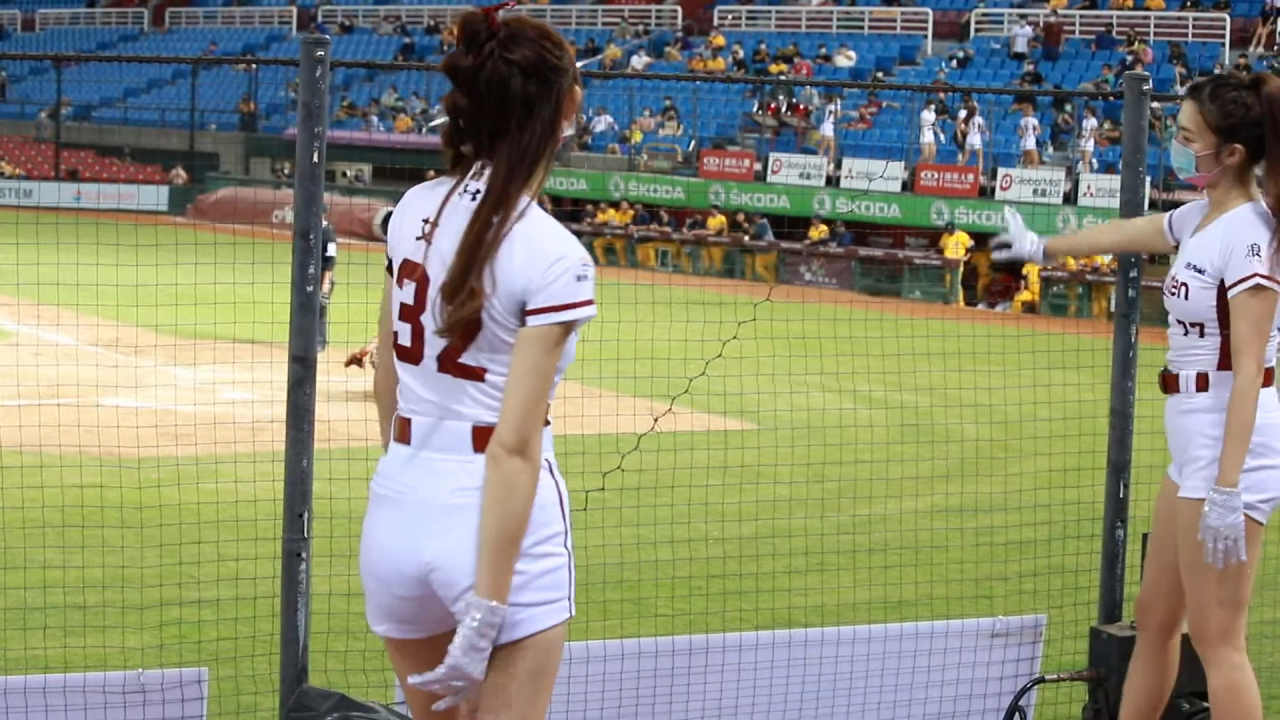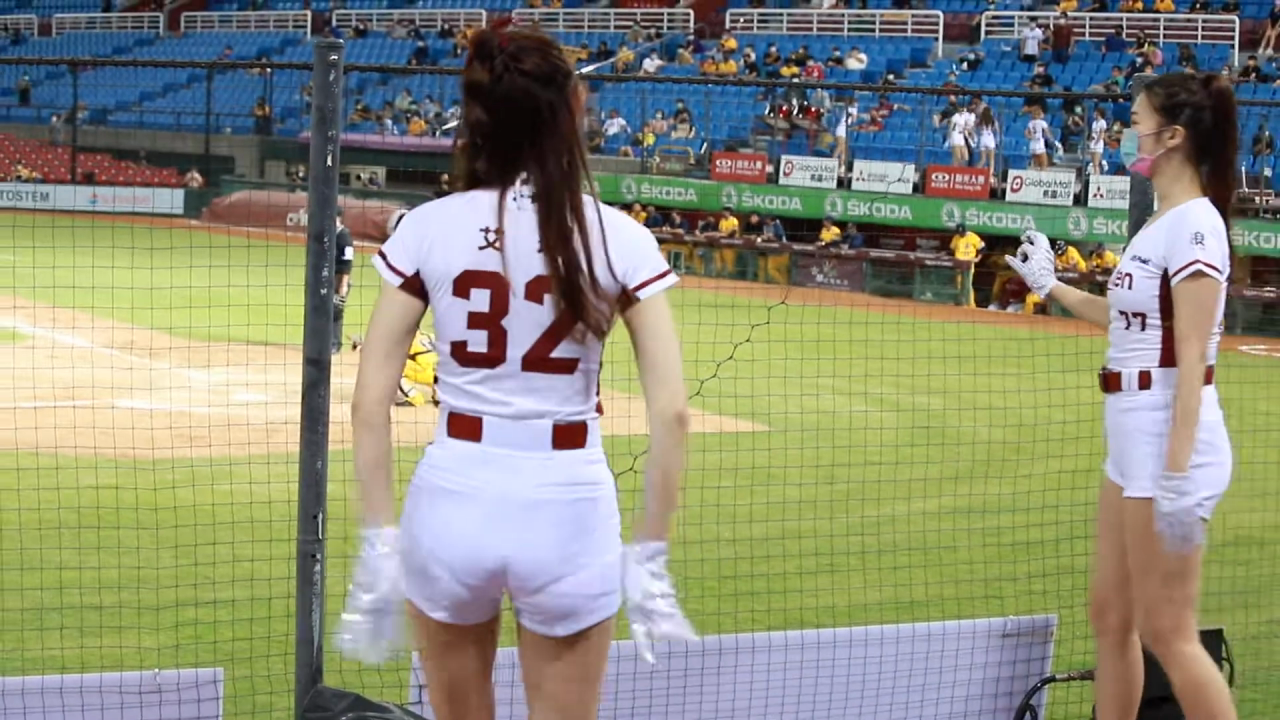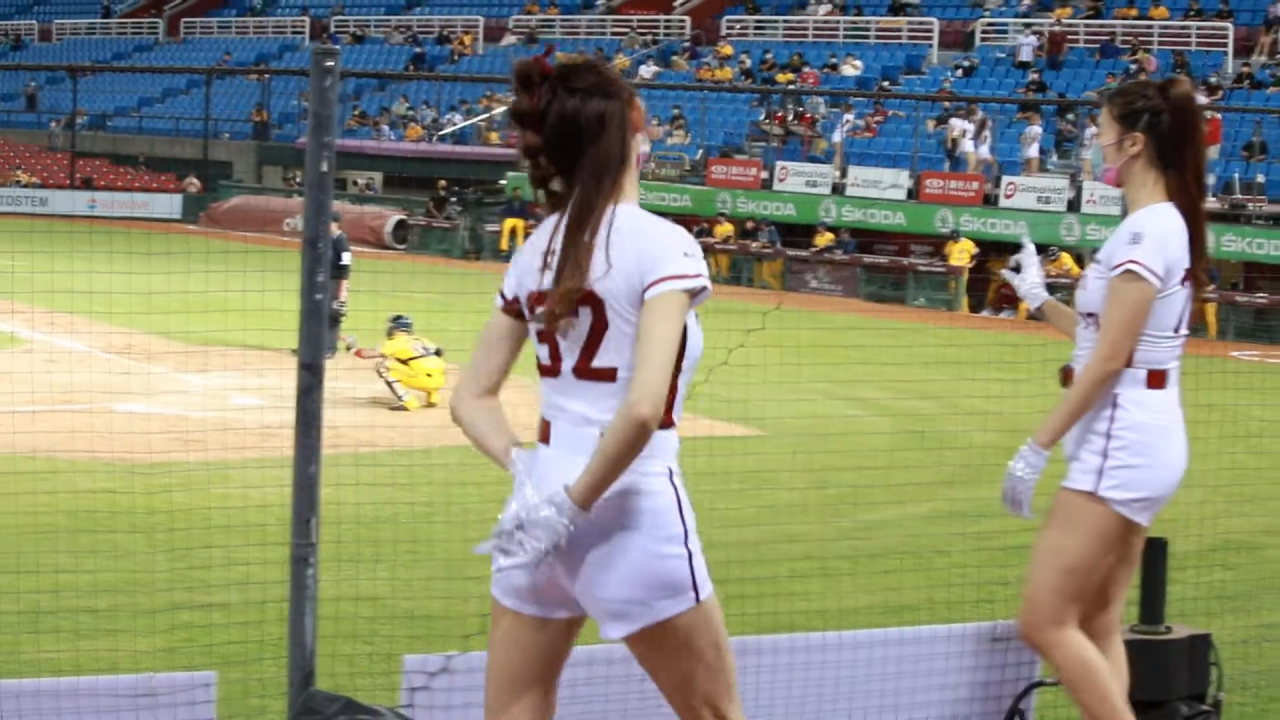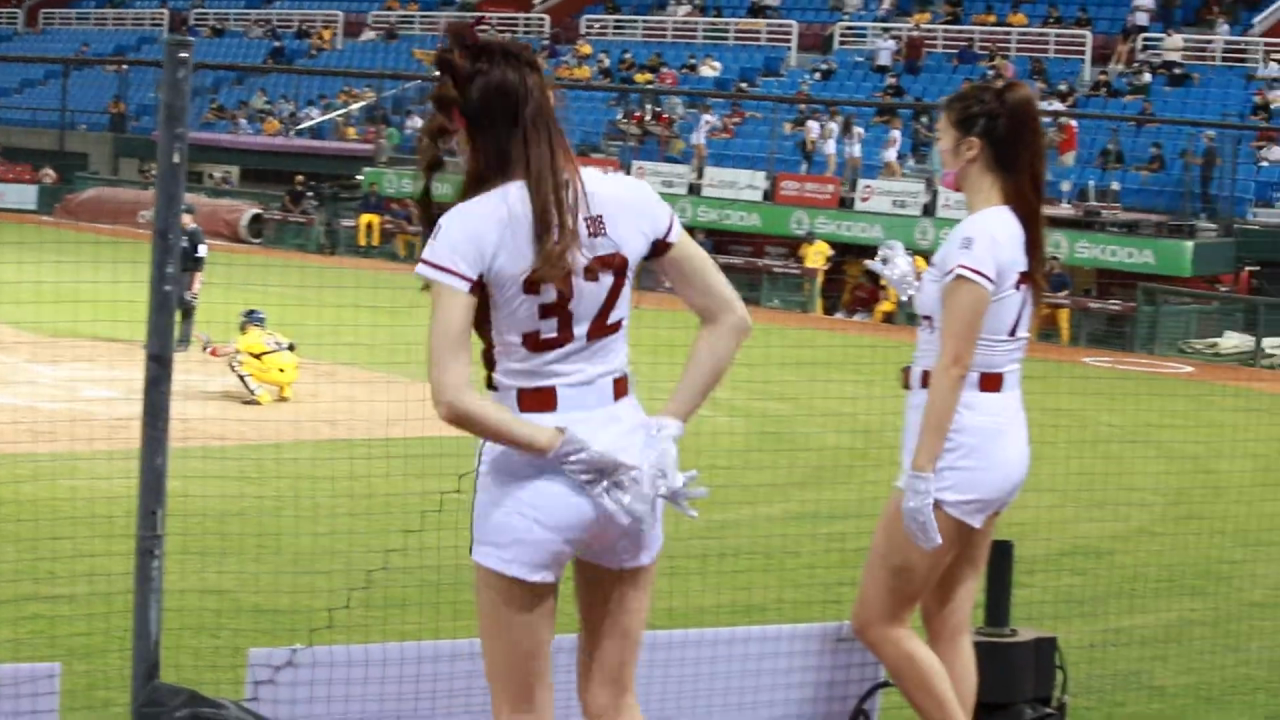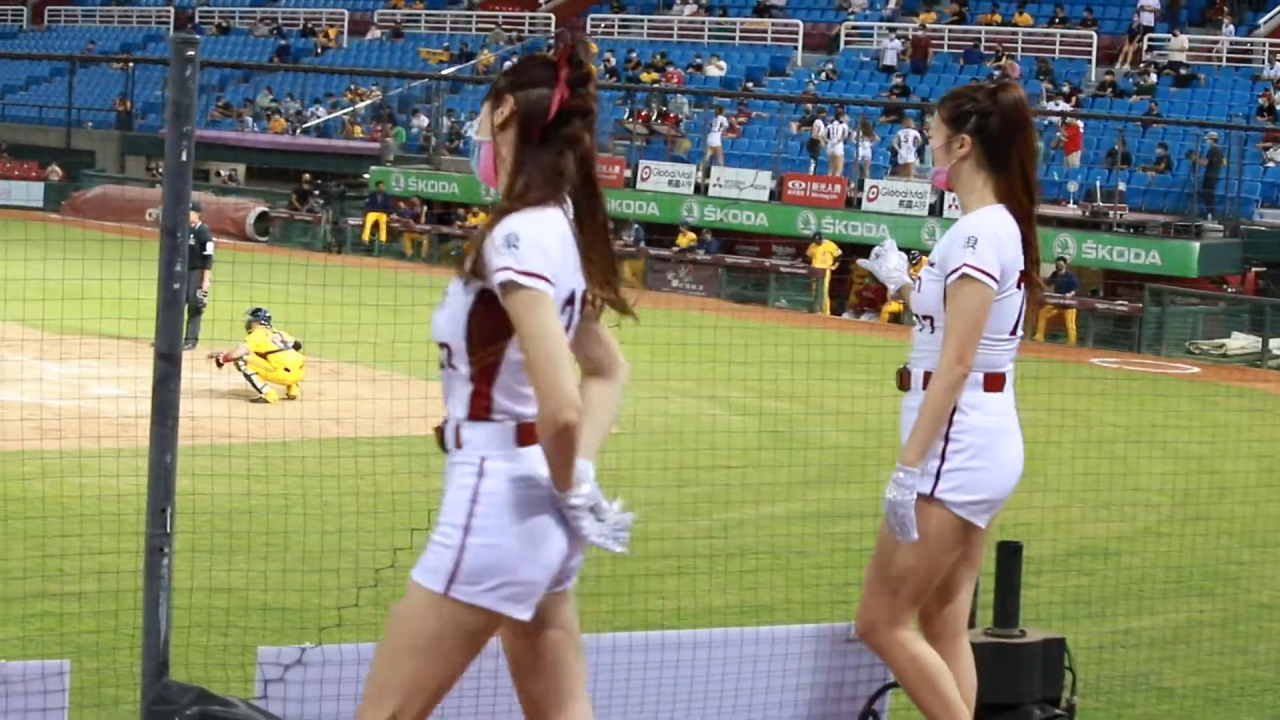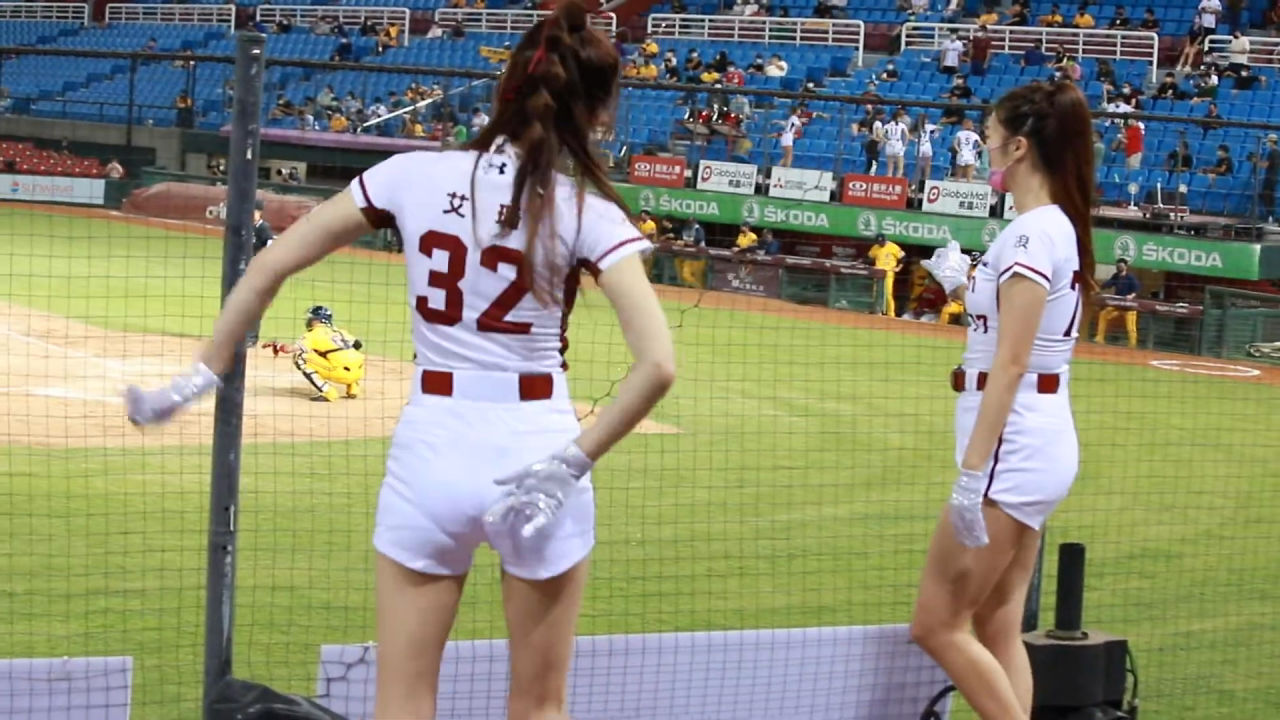
dt=0.4s
person 1, frame 1
left shoulder: (414, 209)
right shoulder: (554, 255)
left elbow: (387, 378)
right elbow: (515, 445)
right wrist: (485, 616)
left hip: (396, 511)
right hip: (501, 530)
person 1, frame 2
left shoulder: (425, 227)
right shoulder: (622, 239)
left elbow: (370, 394)
right elbow: (670, 410)
left wrist: (381, 542)
right wrist: (648, 559)
left hip: (451, 501)
right hip: (565, 508)
person 1, frame 3
left shoulder: (535, 250)
right shoulder: (662, 245)
left elbow: (471, 396)
right elbow: (642, 408)
left wrist: (527, 471)
right wrist: (572, 506)
left hip: (540, 514)
right hip: (634, 516)
person 1, frame 4
left shoulder: (466, 228)
right shoulder: (631, 200)
left elbow: (452, 397)
right elbow: (730, 319)
left wrist: (567, 450)
right wrist: (662, 429)
left hip: (528, 481)
right hip: (629, 461)
person 1, frame 5
left shoulder: (517, 235)
right shoulder: (564, 229)
left elbow: (559, 409)
right elbow: (609, 371)
left wrist: (570, 491)
right wrist: (577, 478)
left hip: (497, 512)
right hip: (537, 511)
person 1, frame 6
left shoulder: (407, 171)
right shoulder: (590, 212)
left elbow: (277, 260)
right elbow: (658, 365)
left wrist: (203, 371)
right wrist: (570, 461)
left hip: (431, 458)
right hip: (530, 458)
person 2, frame 1
right shoulder: (1201, 216)
right elbow: (1121, 235)
left wrist: (1224, 488)
right wrist: (1043, 245)
right hip: (1196, 446)
left knee: (1216, 637)
right knee: (1154, 617)
person 2, frame 2
left shoulder: (1194, 227)
right shoulder: (1161, 224)
left elbow: (1191, 361)
left wrist: (1177, 477)
right wrist: (1049, 284)
left hip: (1168, 447)
right hip: (1133, 446)
left knee: (1168, 636)
right knee: (1111, 618)
person 2, frame 3
left shoulder: (1146, 231)
right shoulder: (1159, 225)
left elbow: (1109, 360)
left wrist: (1035, 448)
right wrist: (1039, 300)
left hip: (1120, 446)
right hip: (1130, 443)
left knee: (1044, 621)
right knee: (1096, 624)
person 2, frame 4
left shoulder: (978, 234)
right shoulder: (1012, 227)
left elbow: (954, 365)
left wrist: (918, 473)
right wrist: (914, 287)
left hip: (961, 447)
right hip: (993, 444)
left knee: (878, 619)
right knee: (947, 623)
person 2, frame 5
left shoulder: (977, 233)
right shoulder: (1000, 225)
left elbow: (956, 365)
left wrist: (907, 468)
right wrist: (902, 285)
left hip: (957, 448)
right hip: (980, 446)
left knee: (882, 622)
right knee: (942, 626)
person 2, frame 6
left shoulder: (1030, 233)
right shoulder: (1057, 227)
left elbow: (1010, 365)
left wrist: (970, 472)
right wrist: (962, 286)
left hip: (1011, 449)
right hip: (1037, 446)
left knee: (937, 625)
right knee: (997, 628)
